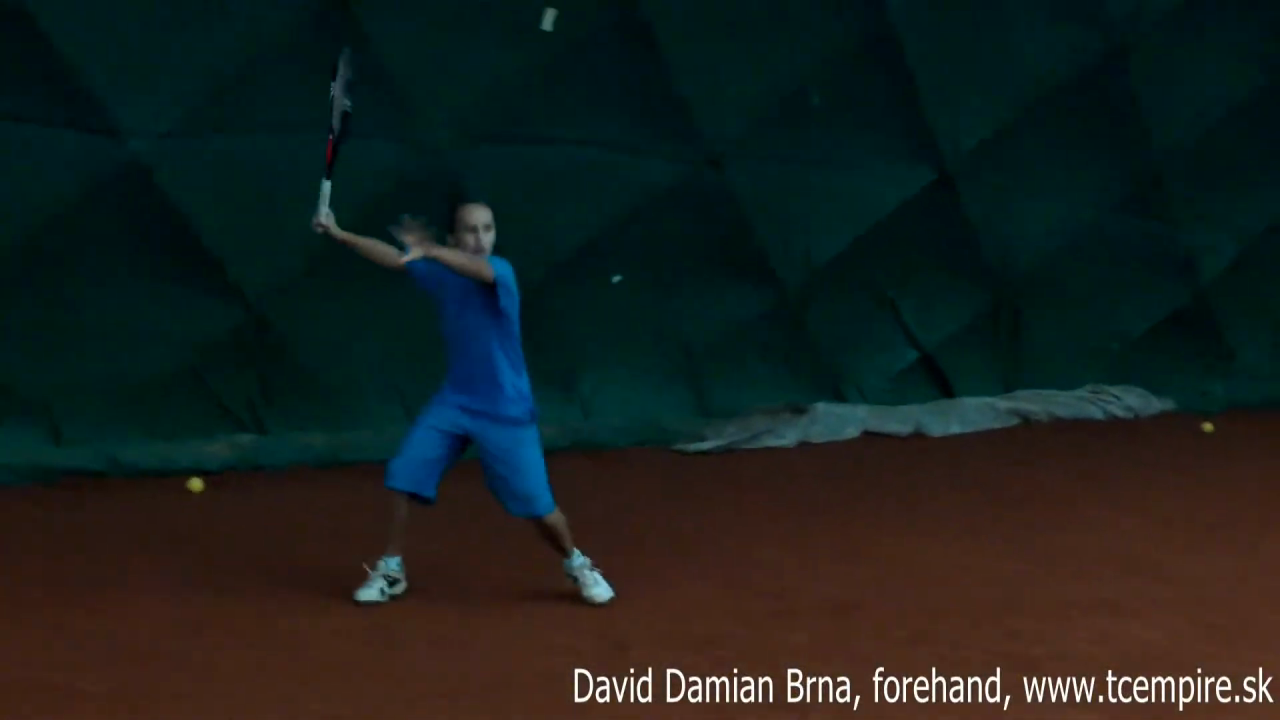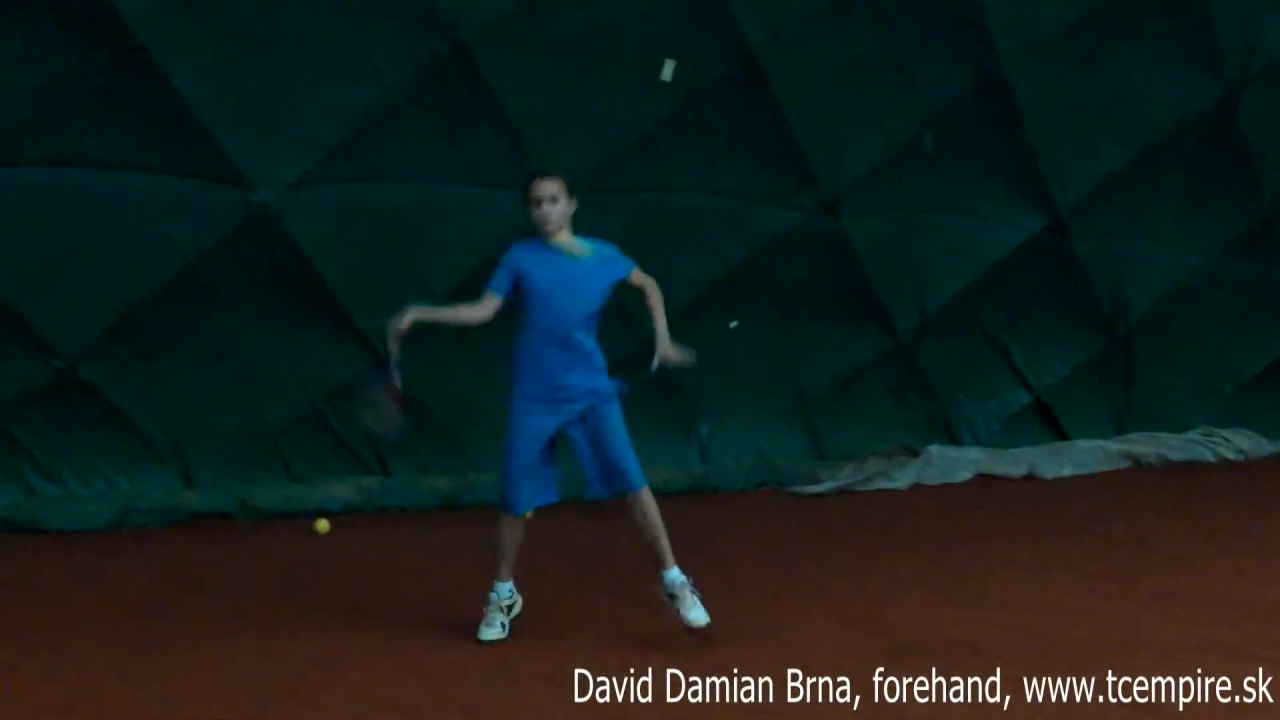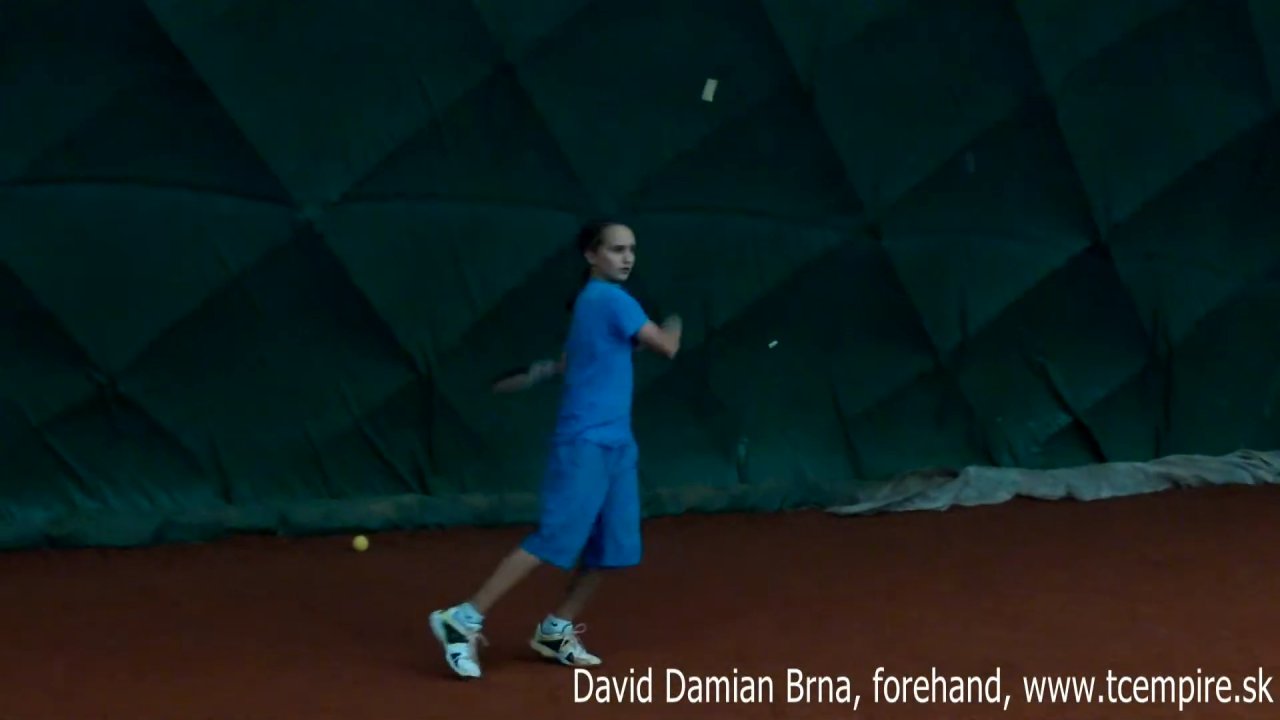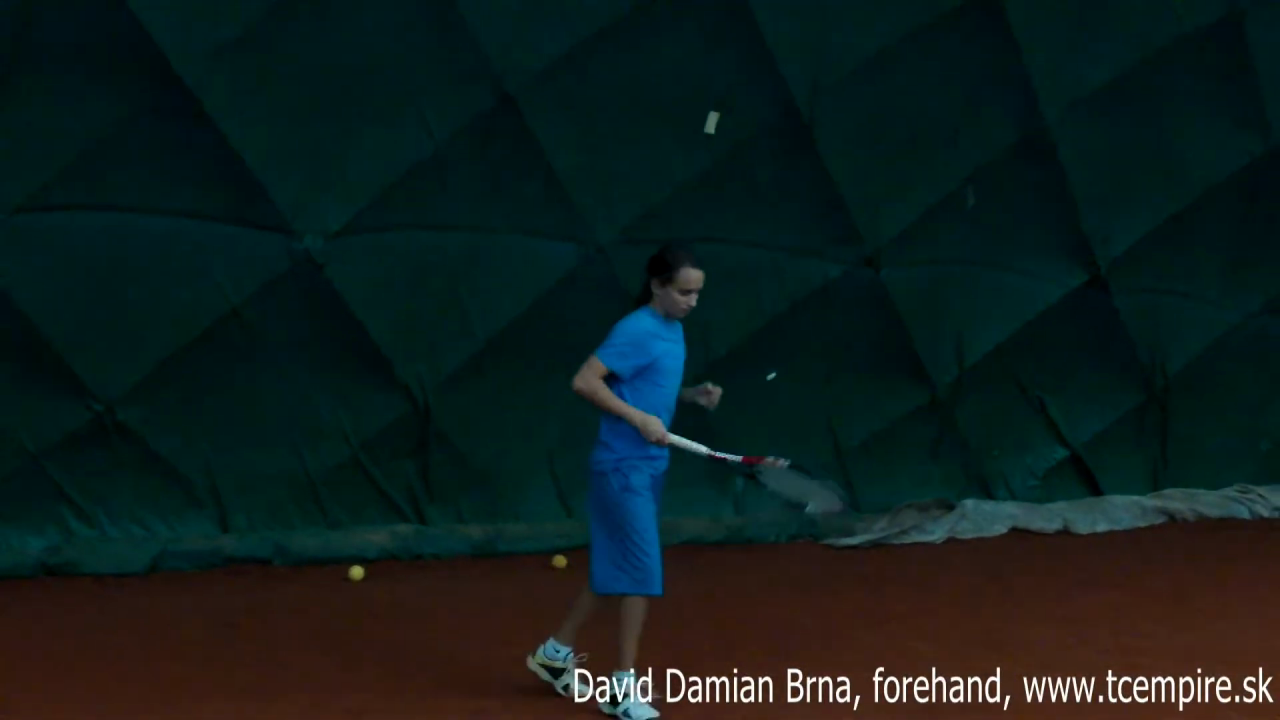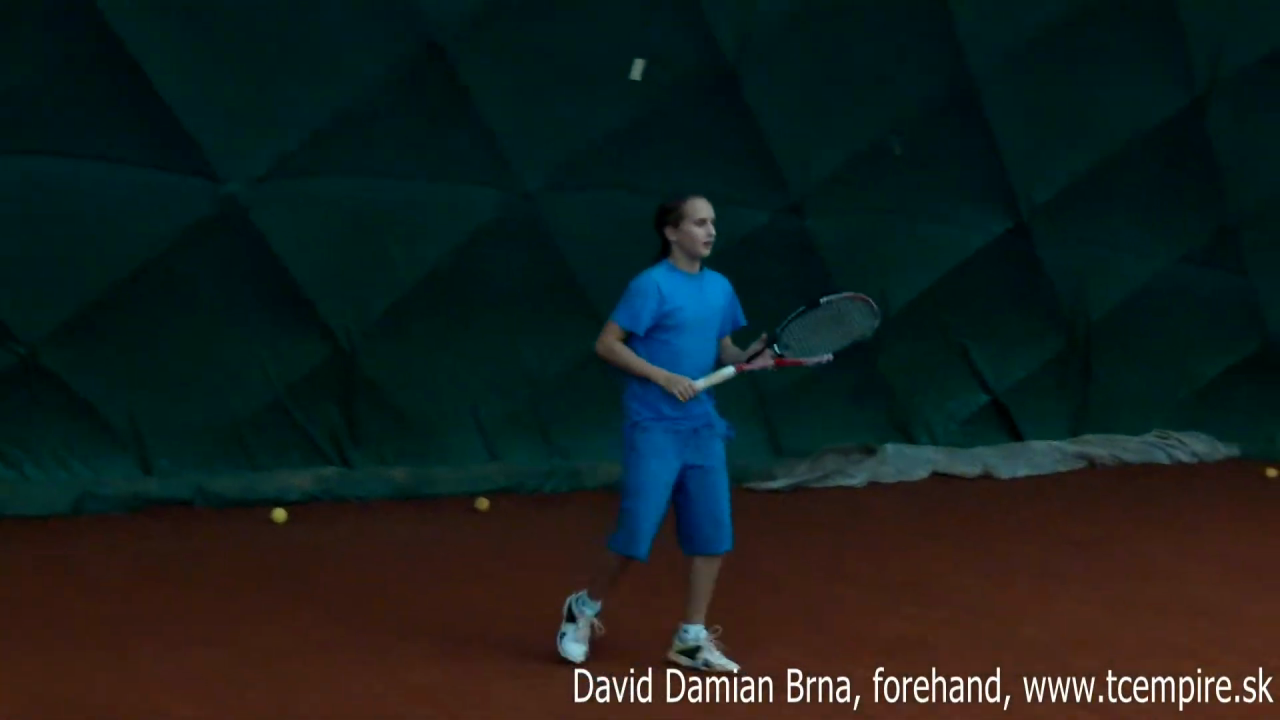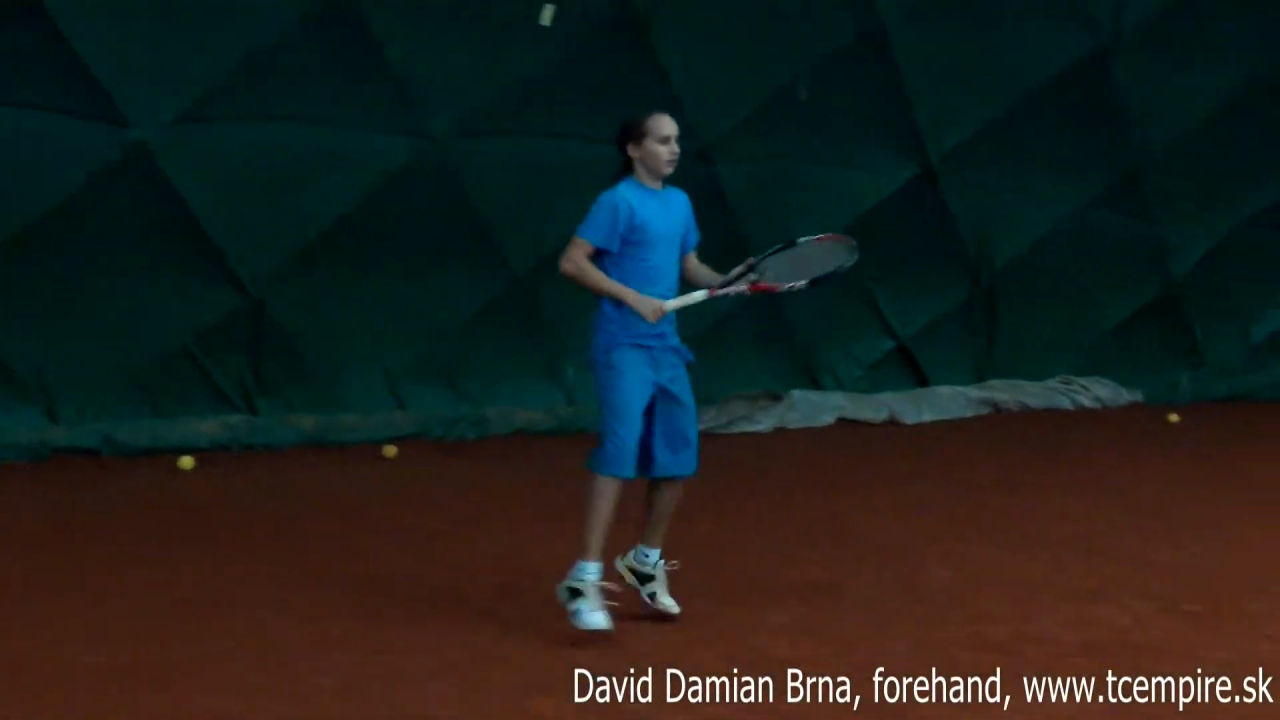
dt=0.5s
person 1, frame 1
left shoulder: (497, 272)
right shoulder: (440, 267)
left elbow: (473, 268)
right elbow: (390, 256)
left wrist: (428, 250)
right wrist: (341, 233)
left hip: (508, 409)
right hip: (455, 401)
left knee: (537, 505)
right knee: (403, 476)
left ankle: (577, 565)
right ankle: (390, 569)
person 1, frame 2
left shoulder: (600, 254)
right shoulder: (519, 257)
left elbow: (648, 287)
right elbow: (482, 312)
left wrist: (662, 338)
right wrist: (422, 314)
left hip: (591, 389)
right hip: (535, 395)
left knee: (629, 481)
right knee: (518, 496)
left ankle: (674, 580)
right ankle: (503, 593)
person 1, frame 3
left shoulder: (596, 301)
right shoulder: (611, 298)
left elbow: (565, 364)
right elbow: (666, 347)
right wrist: (671, 329)
left hip: (615, 442)
right hip: (585, 441)
left knee: (615, 548)
right knee: (553, 540)
left ankle: (555, 630)
right ankle: (464, 618)
person 1, frame 4
left shoulder: (674, 334)
right shoulder: (634, 330)
right elbow: (583, 381)
left wrist: (692, 394)
right wrist: (638, 419)
left hip: (652, 468)
right hip: (624, 469)
left knee: (616, 572)
right knee: (641, 575)
left ankle: (555, 655)
person 1, frame 5
left shoulder: (720, 288)
right shoulder: (650, 285)
right elbow: (606, 344)
left wrist: (746, 357)
right wrist: (663, 377)
left hip: (702, 427)
right hip: (652, 428)
left knee: (713, 533)
right knee: (636, 533)
left ankle: (692, 638)
right ankle: (584, 607)
person 1, frame 6
left shoulder: (678, 203)
right shoulder: (617, 202)
left elbow: (689, 268)
right elbow: (570, 261)
left wrist: (728, 282)
right wrist: (630, 298)
left hip: (664, 345)
right hip: (621, 347)
left knee: (678, 455)
right knee: (616, 456)
left ankle: (644, 559)
right ankle: (585, 577)
